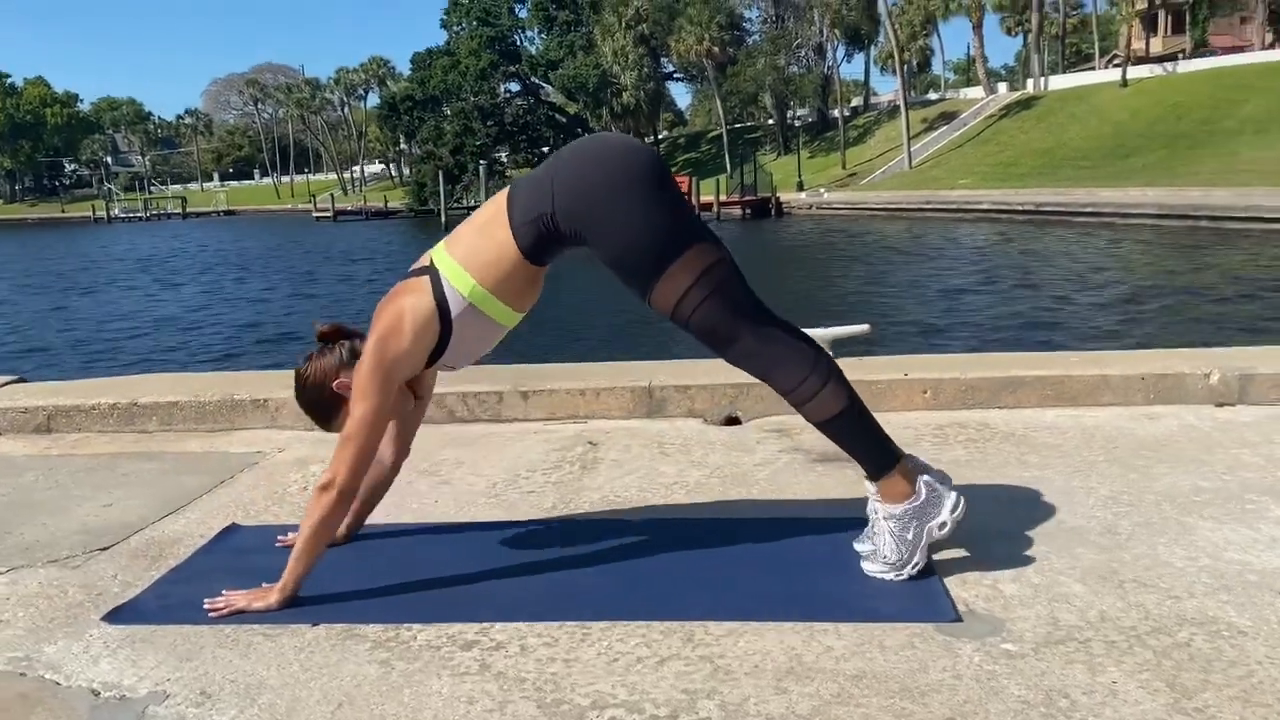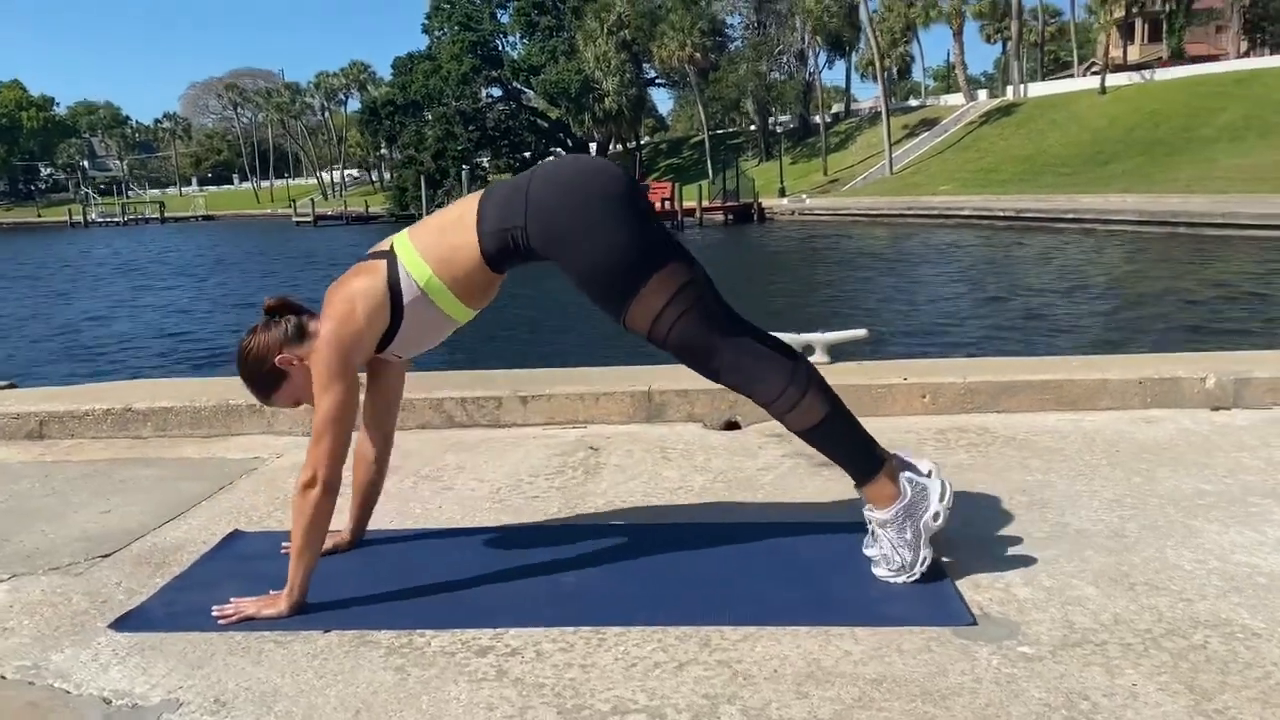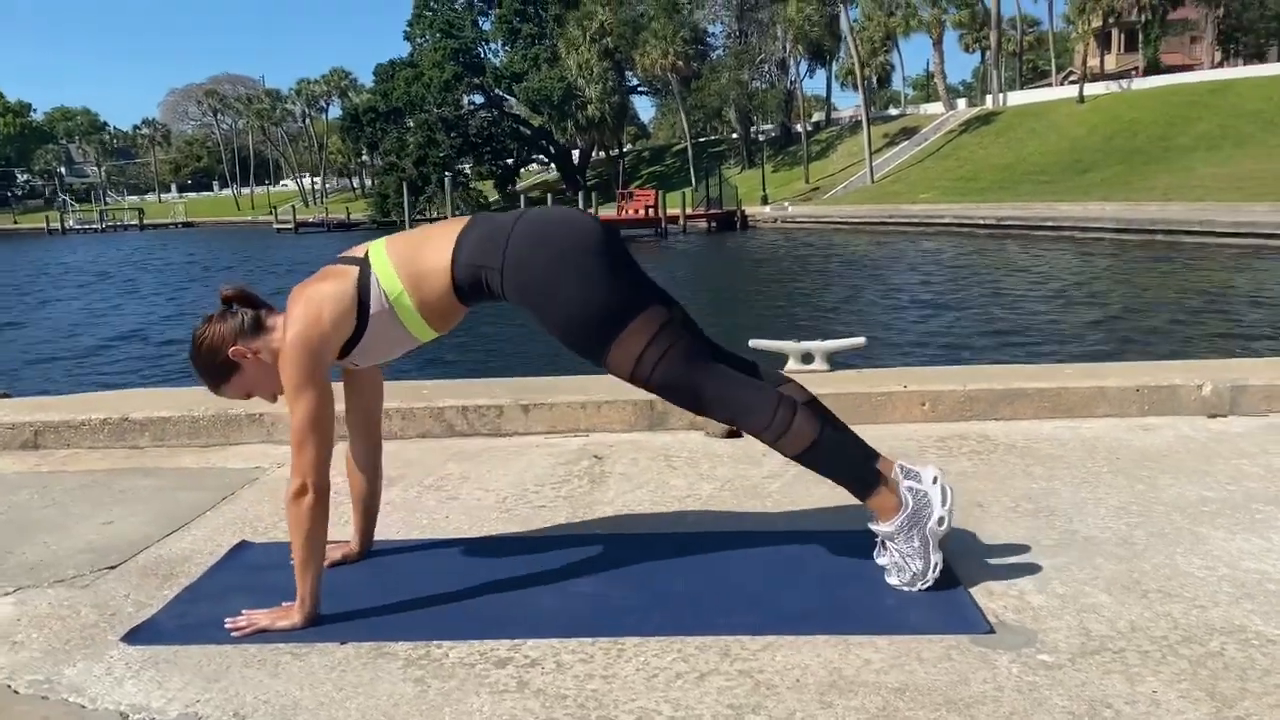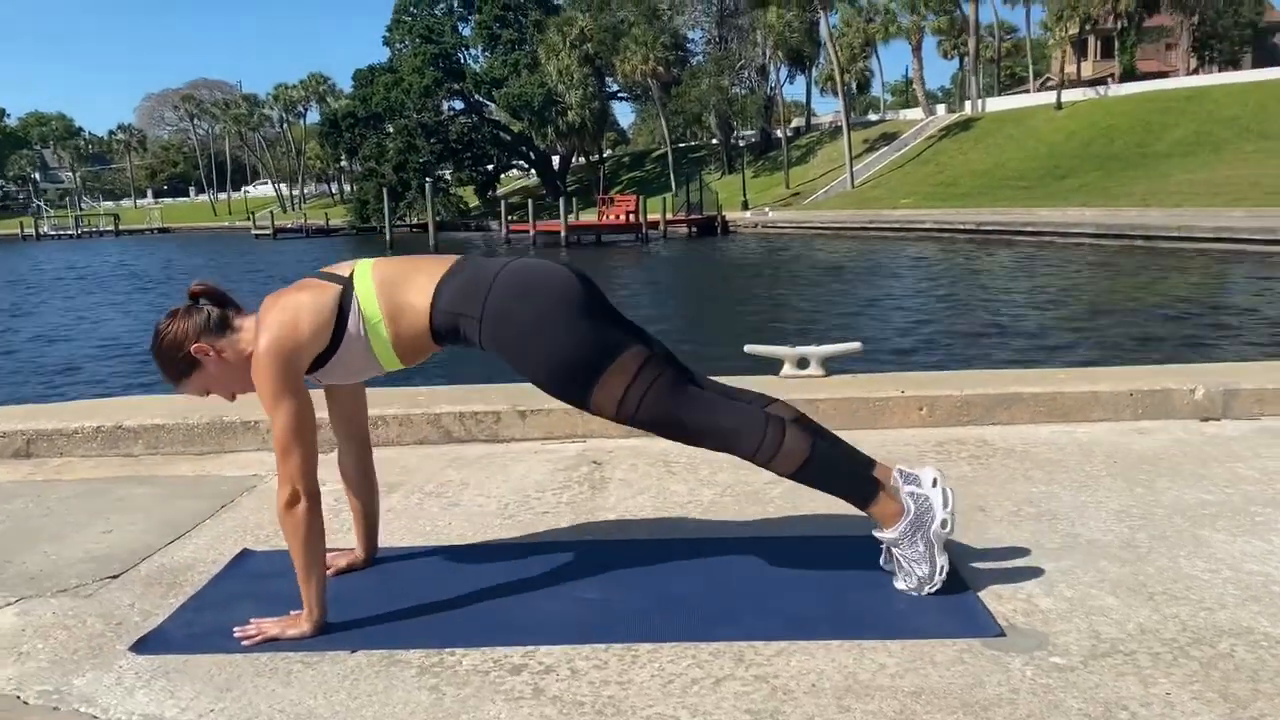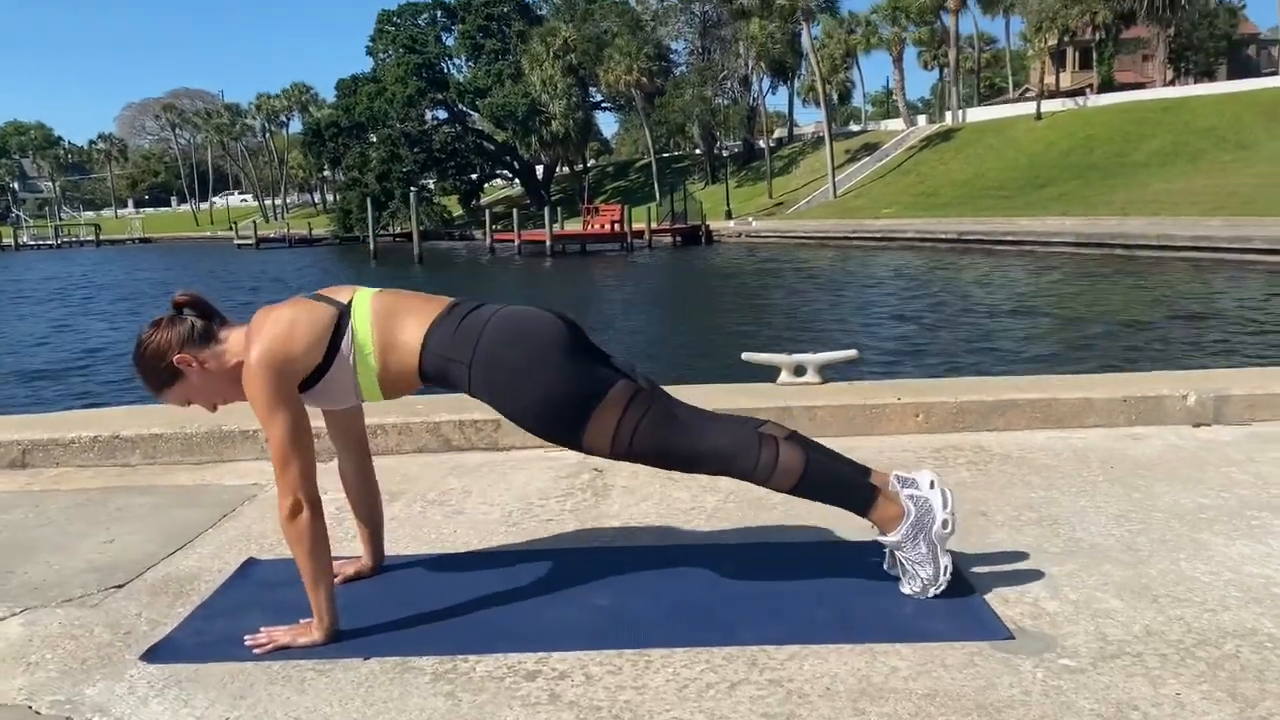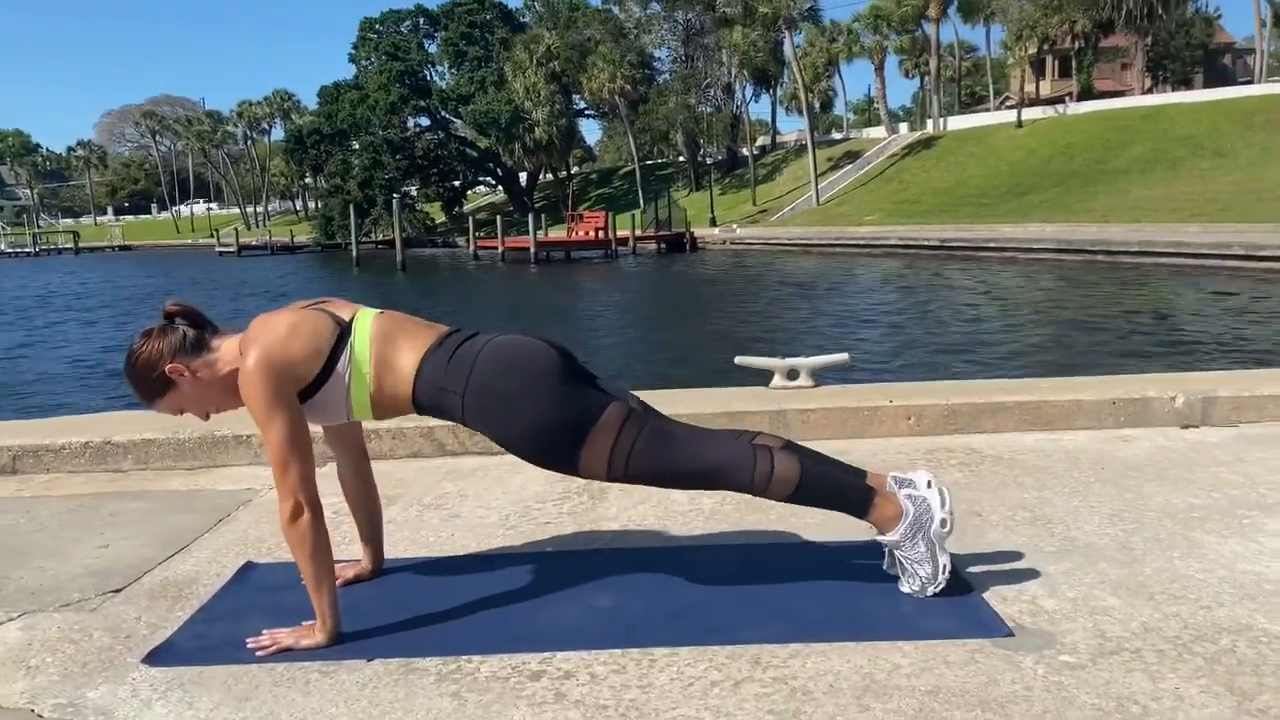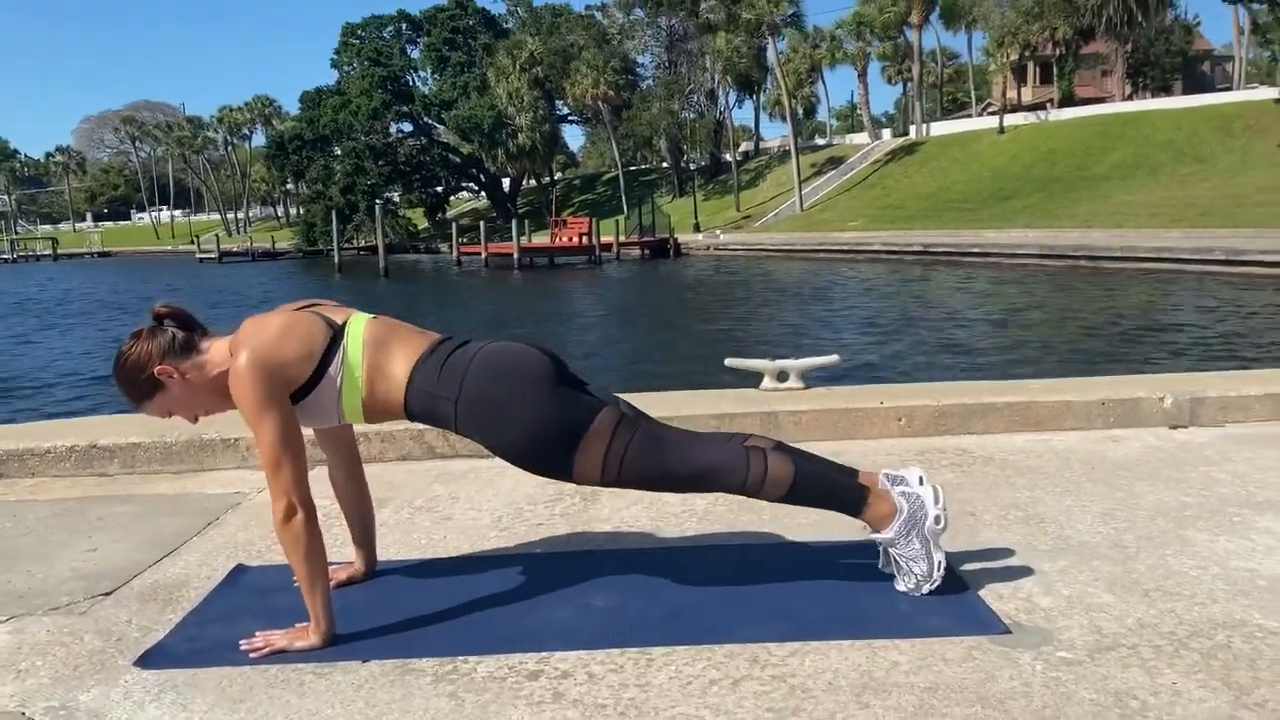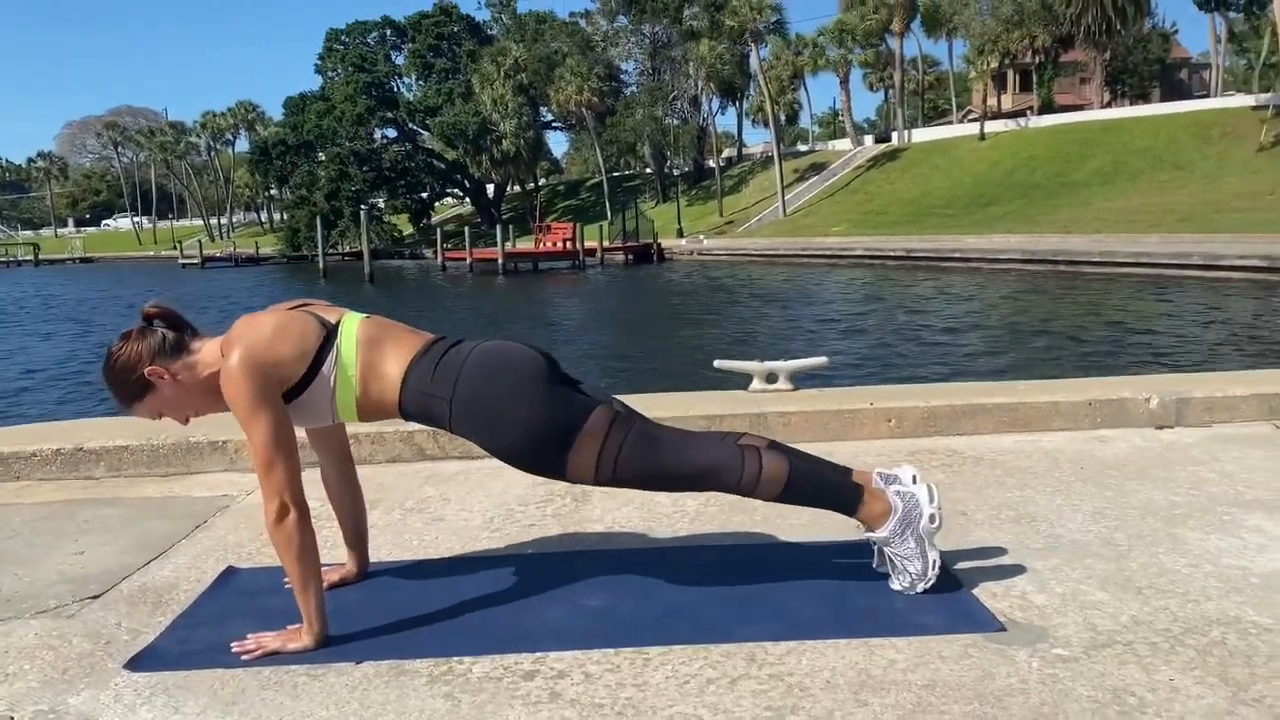
dt=0.2s
person 1, frame 1
left shoulder: (387, 347)
right shoulder: (411, 339)
left elbow: (339, 478)
right elbow: (394, 447)
left wrist: (281, 590)
right wrist: (346, 526)
left hip: (595, 188)
right hip: (600, 177)
left knee: (744, 335)
right knee: (749, 329)
left ankle: (904, 491)
right ankle: (897, 480)
person 1, frame 2
left shoulder: (338, 326)
right shoulder: (374, 321)
left elbow: (318, 475)
right elbow: (375, 434)
left wrist: (288, 594)
right wrist: (352, 530)
left hip: (565, 209)
right hip: (571, 197)
left knee: (720, 351)
right knee: (728, 340)
left ankle: (891, 492)
right ankle: (890, 478)
person 1, frame 3
left shoulder: (299, 334)
right shoulder: (337, 320)
left elbow: (307, 480)
right elbow: (364, 440)
left wrist: (301, 605)
right wrist: (361, 540)
left hip: (537, 258)
right hip: (547, 242)
left knee: (706, 385)
right knee: (717, 369)
left ankle: (893, 502)
right ankle: (893, 480)
person 1, frame 4
left shoulder: (272, 343)
right shoulder: (309, 327)
left elbow: (295, 490)
right elbow: (353, 444)
left wrist: (310, 612)
right wrist: (366, 547)
left hip: (516, 309)
right hip: (526, 290)
left knee: (695, 414)
right knee: (701, 397)
left ankle: (894, 504)
right ankle: (893, 485)
person 1, frame 5
left shoulder: (262, 359)
right shoulder: (299, 337)
left elbow: (297, 500)
right elbow: (353, 451)
left wrist: (321, 620)
right wrist: (372, 554)
left hip: (506, 358)
right hip: (517, 336)
left knee: (691, 441)
right knee: (690, 426)
left ankle: (895, 509)
right ankle: (894, 488)
person 1, frame 6
left shoulder: (259, 365)
right shoulder: (293, 340)
left elbow: (297, 504)
right elbow: (350, 452)
left wrist: (323, 623)
right wrist: (372, 557)
left hip: (501, 389)
right hip: (513, 366)
left knee: (691, 458)
right knee: (690, 445)
left ankle: (894, 507)
right ankle: (888, 488)
person 1, frame 7
left shoulder: (250, 365)
right shoulder: (286, 337)
left elbow: (290, 504)
right elbow: (342, 453)
left wrist: (318, 624)
right wrist: (364, 560)
left hip: (493, 399)
right hip: (504, 373)
left knee: (683, 463)
right knee: (683, 450)
left ankle: (887, 506)
right ankle: (880, 487)
person 1, frame 8
left shoulder: (241, 365)
right shoulder: (279, 337)
left elbow: (283, 504)
right elbow: (333, 453)
left wrist: (310, 626)
right wrist: (356, 560)
left hip: (489, 398)
right hip: (496, 371)
left knee: (679, 462)
right knee: (676, 450)
left ankle: (882, 505)
right ankle: (873, 487)
